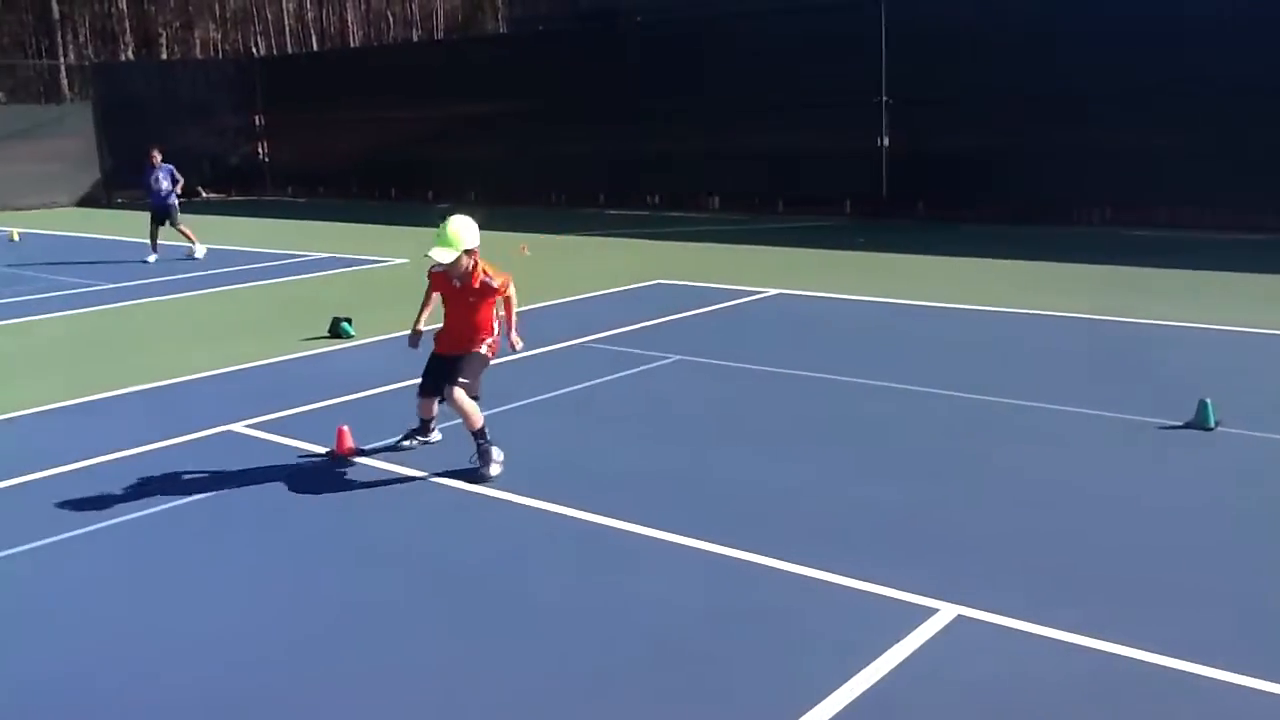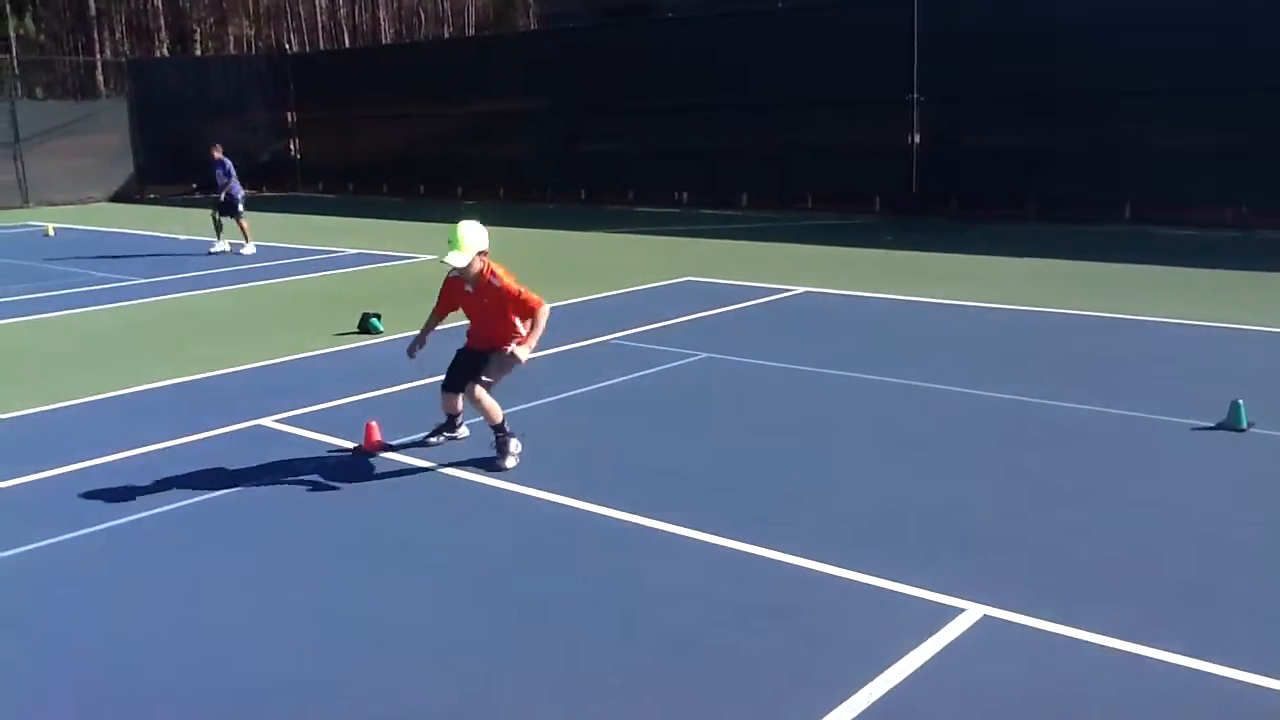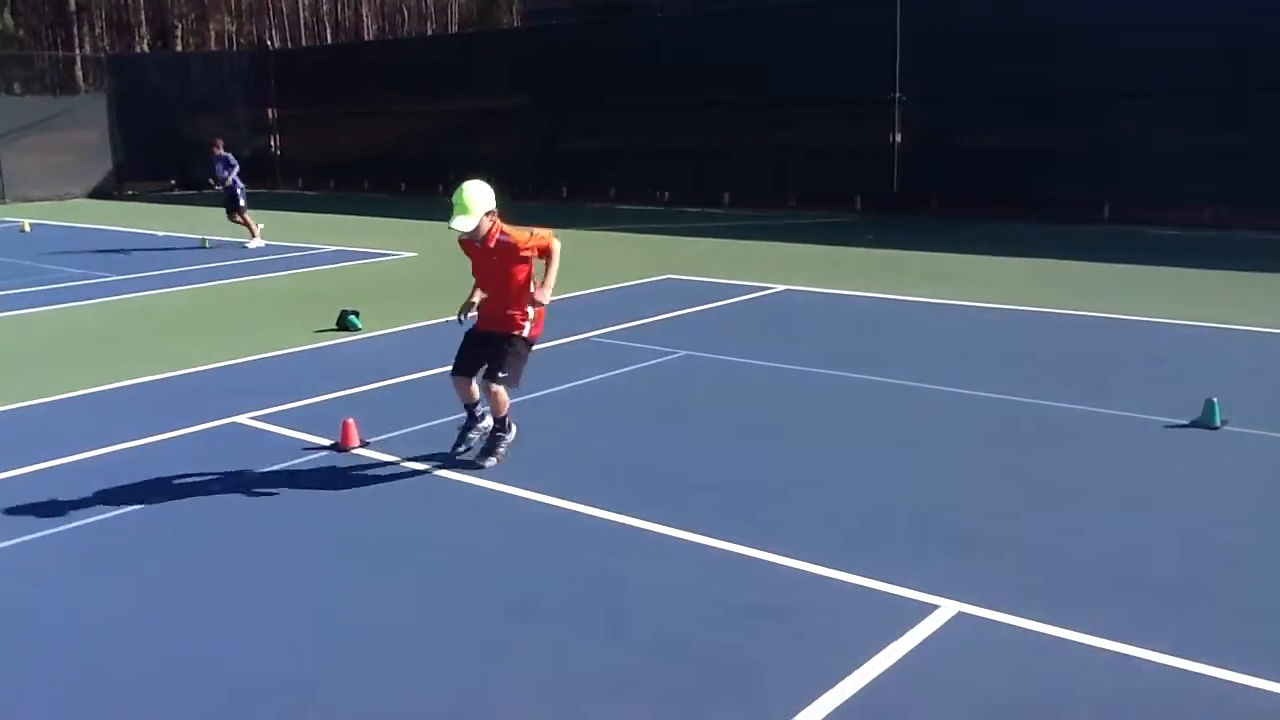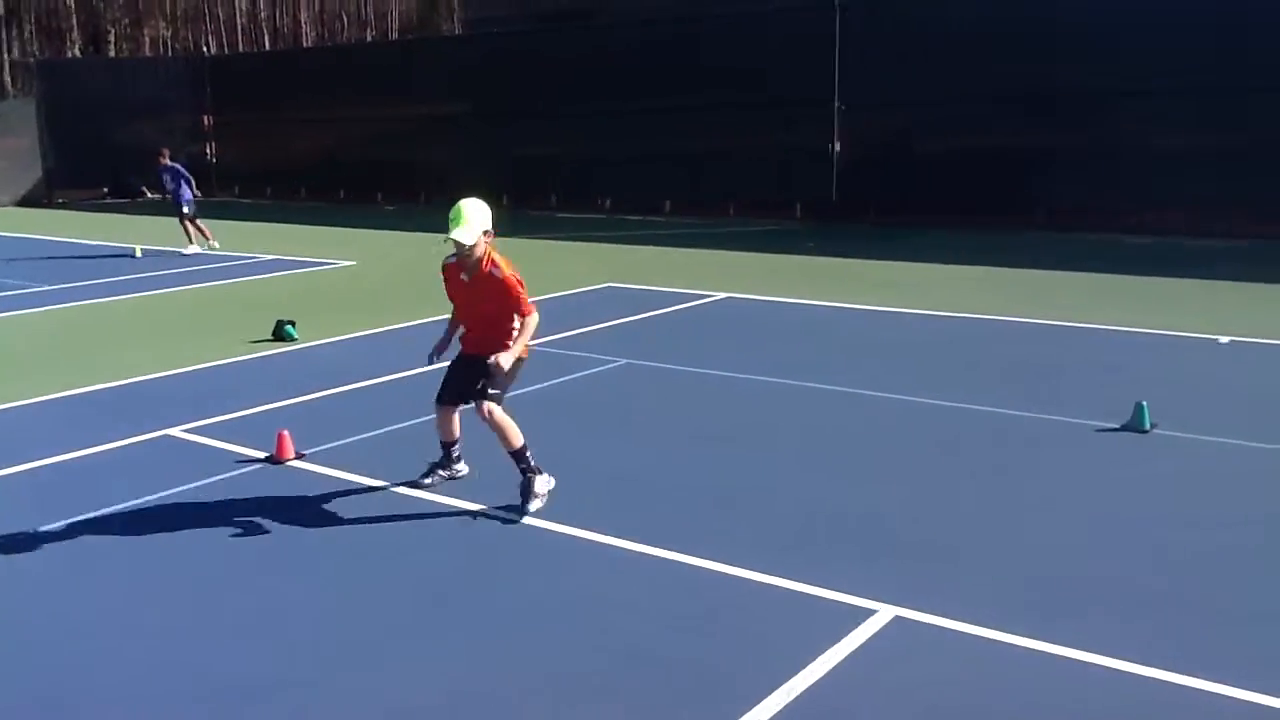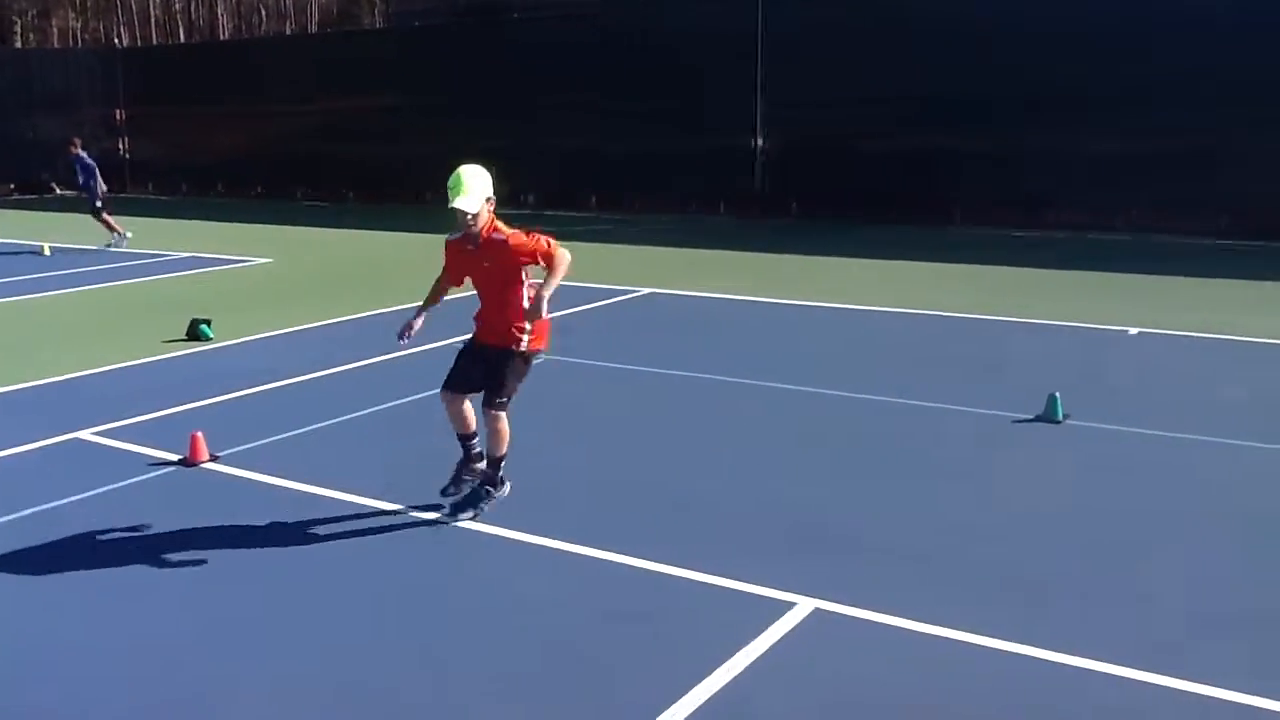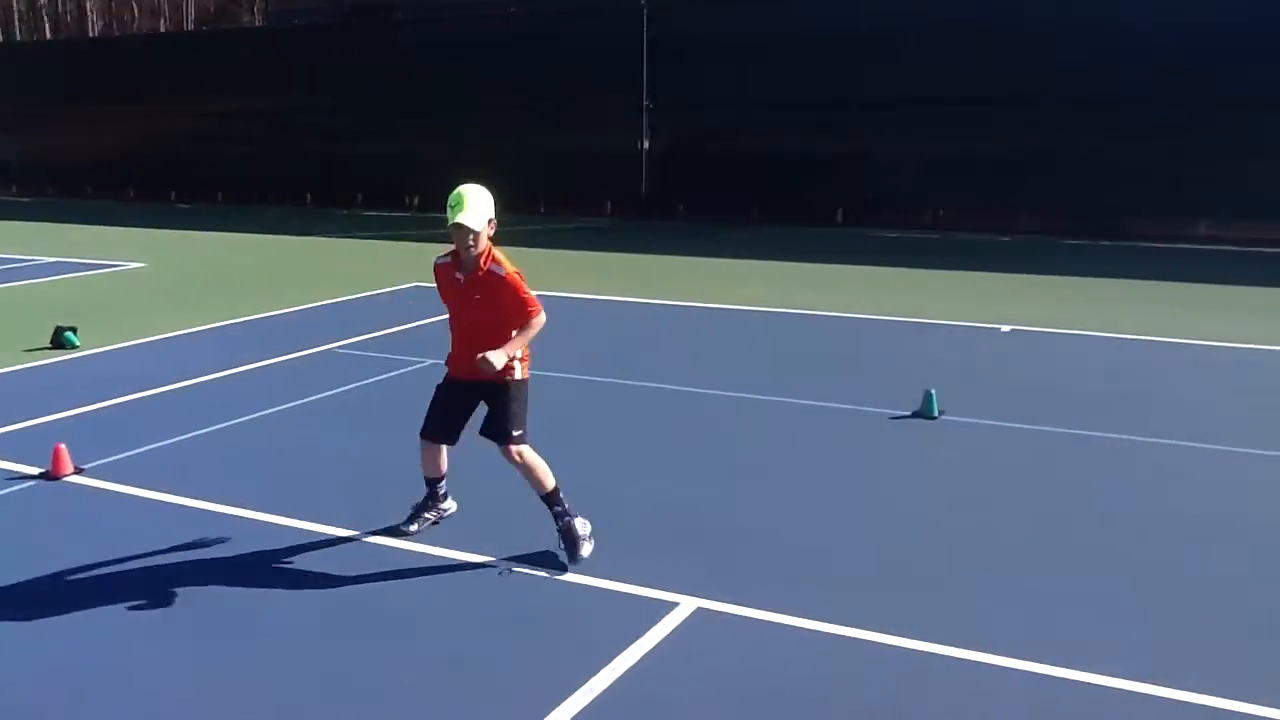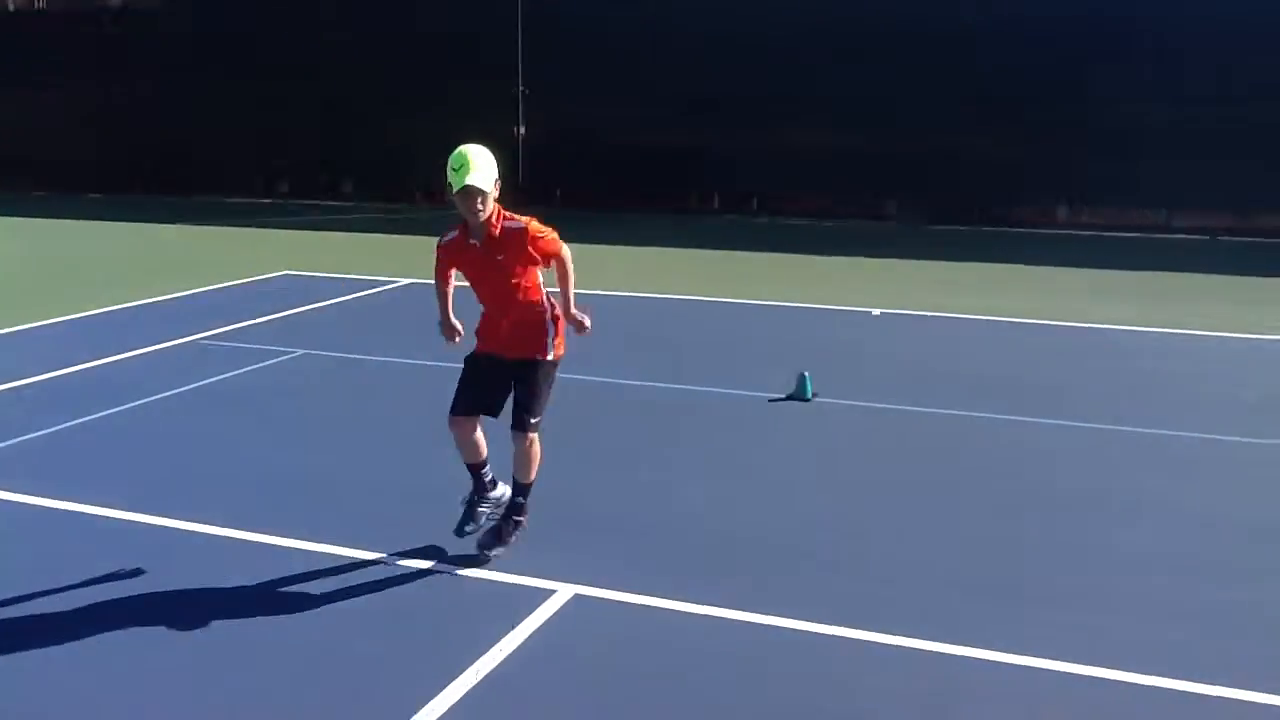
dt=0.2s
person 1, frame 1
left shoulder: (490, 281)
right shoulder: (438, 272)
left elbow: (508, 291)
left wrist: (511, 331)
right wrist: (419, 323)
left hip: (478, 346)
right hip: (447, 343)
left knee: (455, 394)
right knee: (426, 396)
left ankle: (486, 449)
right ankle: (427, 430)
person 1, frame 2
left shoulder: (503, 285)
right shoulder: (454, 280)
left elbow: (542, 309)
right elbow: (441, 309)
left wrist: (528, 345)
right wrist: (422, 336)
left hip: (508, 345)
right hip: (479, 341)
left knee: (477, 391)
right knee: (449, 391)
left ankle: (506, 440)
right ankle: (454, 426)
person 1, frame 3
left shoulder: (513, 241)
right shoulder: (467, 241)
left elbow: (552, 243)
left wrist: (545, 287)
right wrist: (473, 297)
left hip: (518, 323)
right hip: (487, 320)
left knee: (494, 384)
right knee: (460, 376)
left ankle: (502, 430)
right ankle: (477, 420)
person 1, frame 4
left shoulder: (502, 275)
right shoulder: (451, 267)
left elbow: (530, 317)
left wrist: (511, 353)
right wrist: (447, 338)
left hip: (503, 351)
right hip: (473, 348)
left knee: (487, 408)
right knee: (444, 408)
left ankle: (532, 475)
right ankle: (451, 461)
person 1, frame 5
left shoulder: (509, 242)
right shoulder: (455, 244)
left elbow: (562, 256)
right elbow: (447, 280)
left wrist: (543, 294)
right wrist: (422, 313)
left hip: (519, 335)
right hip: (487, 331)
left knee: (494, 410)
right knee: (451, 394)
left ankle: (493, 481)
right ankle: (472, 459)
person 1, frame 6
left shoulder: (503, 275)
right shoulder: (443, 267)
left elbow: (537, 317)
left wrist: (504, 353)
left hip: (503, 369)
right hip: (463, 367)
left knee: (513, 448)
right knee: (430, 440)
left ankle: (565, 519)
right ankle: (437, 501)
person 1, frame 7
left shoulder: (522, 230)
right shoulder: (451, 242)
left elbow: (561, 253)
left wrist: (568, 306)
right wrist: (446, 315)
left hip: (537, 342)
right hip: (492, 342)
left knee: (525, 431)
right knee: (461, 420)
left ankle: (516, 510)
right ankle: (487, 490)
